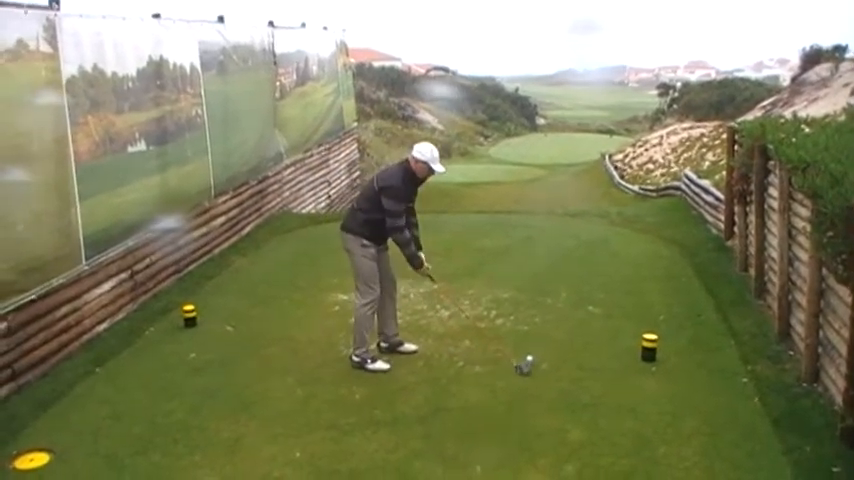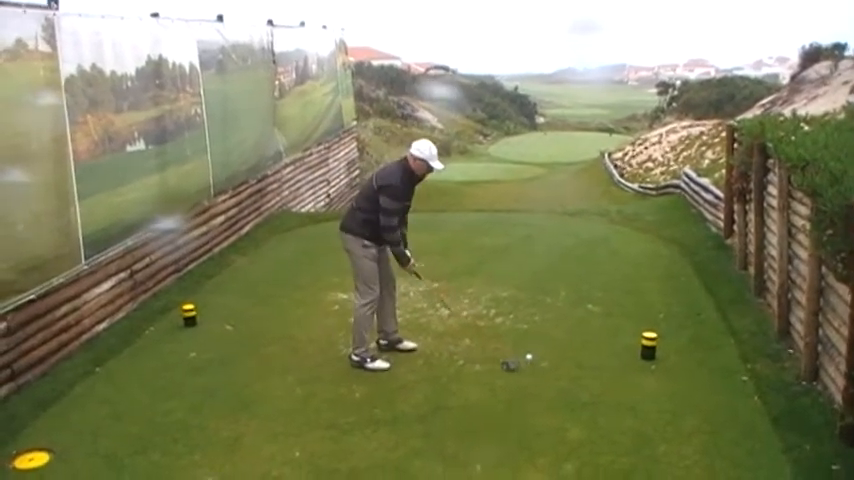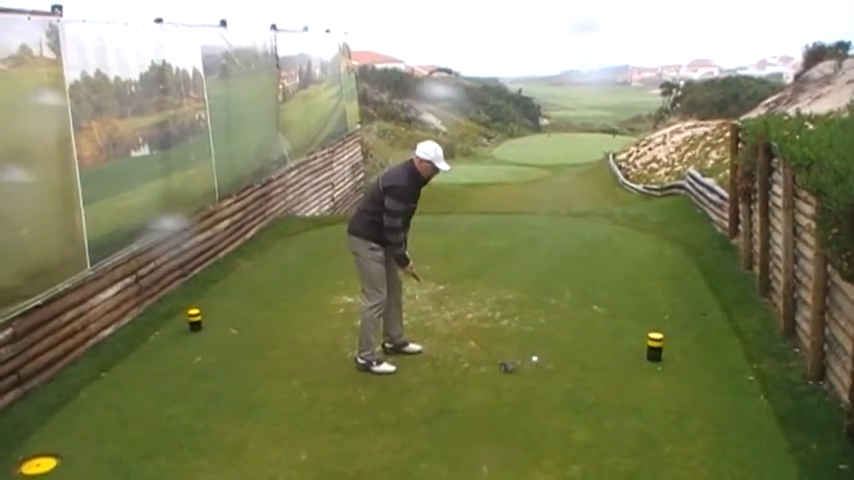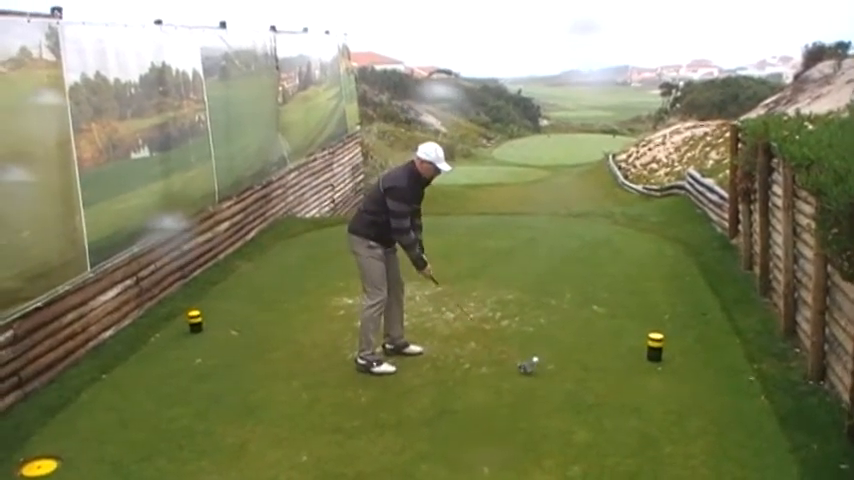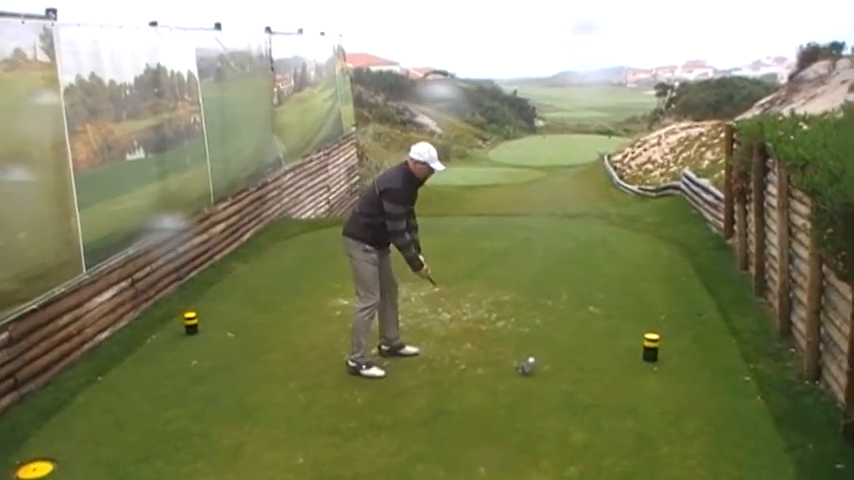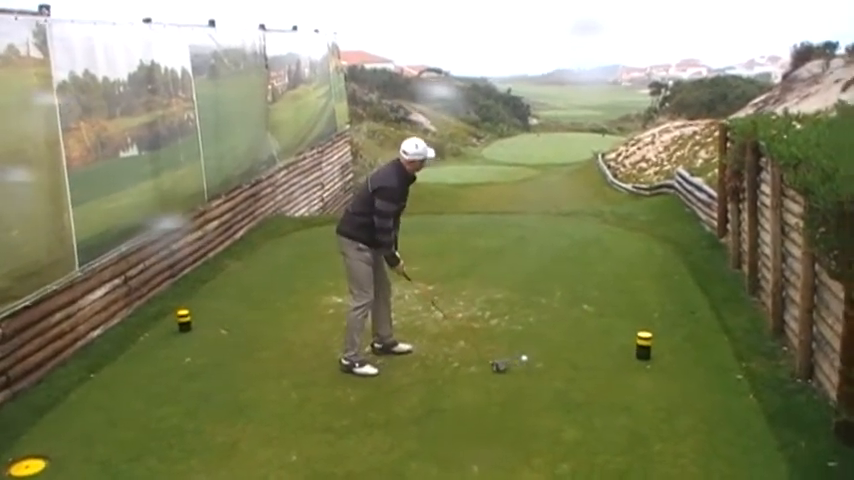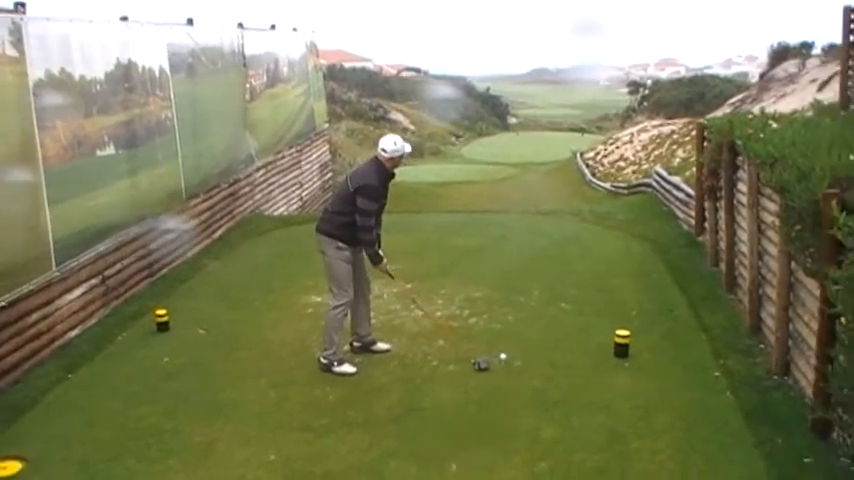
dt=0.2s
person 1, frame 1
left shoulder: (407, 179)
right shoulder: (395, 182)
left elbow: (408, 217)
right elbow: (396, 227)
left wrist: (418, 251)
right wrist: (415, 261)
left hip: (374, 236)
right hip: (359, 237)
left knee: (388, 287)
right knee: (369, 294)
left ankle: (388, 340)
right ankle: (360, 354)
person 1, frame 2
left shoulder: (405, 176)
right shoulder: (394, 181)
left elbow: (398, 219)
right elbow: (388, 225)
left wrist: (404, 249)
right wrist: (402, 258)
left hip: (373, 236)
right hip: (358, 236)
left knee: (387, 285)
right knee: (368, 294)
left ankle: (388, 337)
right ankle: (359, 353)
person 1, frame 3
left shoulder: (412, 179)
right shoulder: (400, 183)
left elbow: (403, 221)
right elbow: (392, 227)
left wrist: (404, 255)
right wrist: (403, 259)
left hip: (380, 239)
right hip: (366, 240)
left knee: (393, 289)
right knee: (376, 297)
left ankle: (393, 340)
right ankle: (365, 357)
person 1, frame 4
left shoulder: (415, 181)
right shoulder: (400, 184)
left elbow: (414, 220)
right elbow: (401, 229)
left wrist: (422, 255)
right wrist: (420, 262)
left hip: (383, 239)
right hip: (366, 239)
left knee: (395, 289)
right knee: (376, 296)
left ankle: (394, 342)
right ankle: (366, 356)
person 1, frame 5
left shoulder: (408, 181)
right shoulder: (395, 186)
left elbow: (408, 221)
right elbow: (397, 230)
left wrist: (418, 254)
right wrist: (416, 263)
left hip: (377, 241)
right hip: (361, 242)
left knee: (389, 291)
right knee: (369, 299)
left ankle: (390, 343)
right ankle: (357, 360)
person 1, frame 6
left shoulder: (398, 176)
right shoulder: (390, 184)
left elbow: (391, 220)
right elbow: (384, 226)
left wrist: (394, 252)
right wrist: (393, 260)
left hip: (369, 239)
right hip: (355, 240)
left knee: (382, 289)
right knee: (363, 298)
left ankle: (383, 341)
right ankle: (350, 358)
person 1, frame 7
left shoulder: (377, 173)
right shoulder: (370, 182)
left elbow: (372, 218)
right elbow: (365, 225)
left wrist: (378, 250)
right wrist: (376, 258)
left hip: (348, 237)
right hip: (335, 239)
left knee: (362, 288)
right knee: (343, 297)
left ankle: (362, 339)
right ankle: (328, 357)
